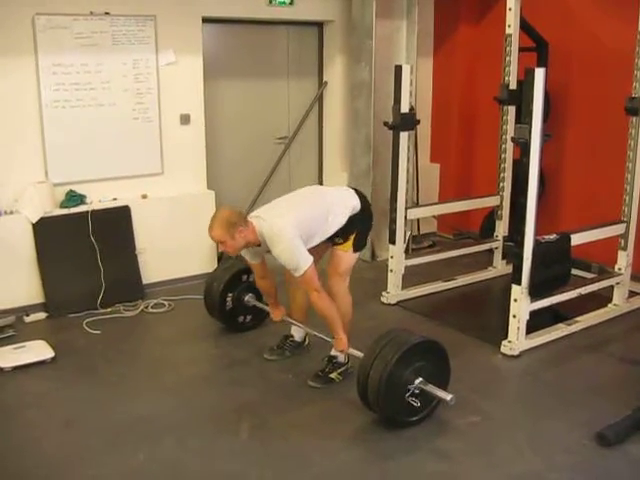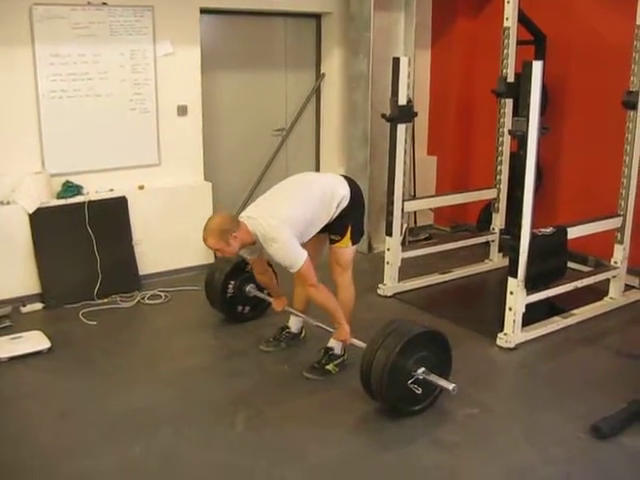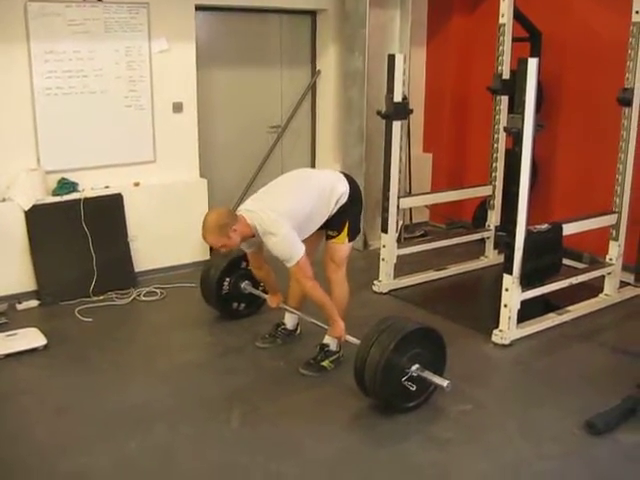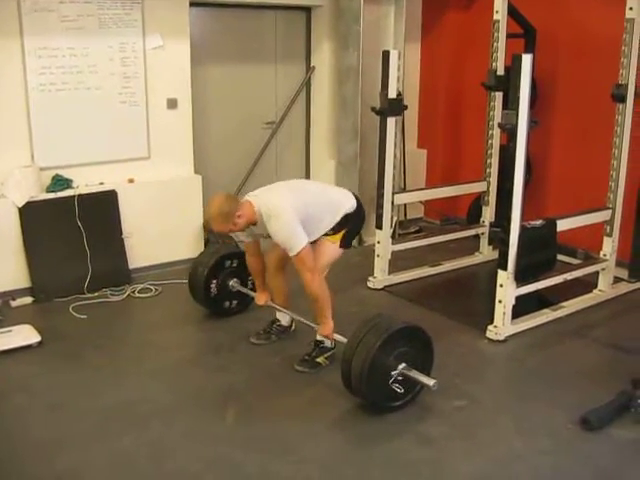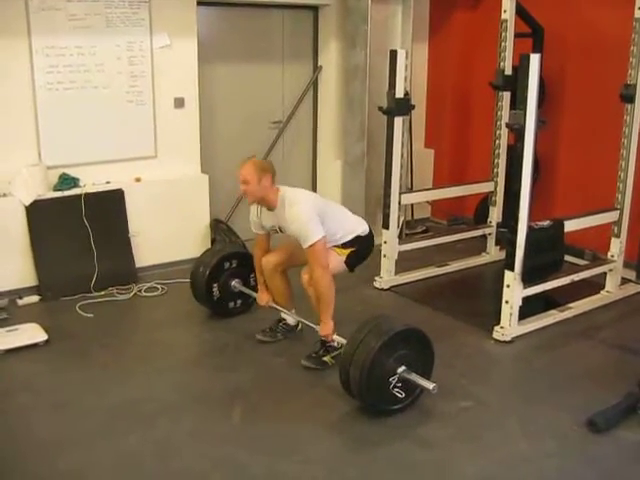
dt=0.5s
person 1, frame 1
left shoulder: (281, 241)
right shoulder: (249, 233)
left elbow: (315, 291)
right elbow: (262, 277)
left wrist: (339, 335)
right wrist: (275, 306)
left hip: (352, 210)
right hip: (325, 207)
left knee: (335, 283)
right knee: (296, 276)
left ankle: (339, 359)
right ankle: (297, 337)
person 1, frame 2
left shoulder: (276, 239)
right shoulder: (244, 229)
left elbow: (312, 285)
right elbow: (261, 272)
left wrist: (342, 324)
right wrist: (278, 297)
left hip: (343, 197)
right hip: (320, 191)
left knee: (340, 274)
right knee: (303, 269)
left ankle: (337, 351)
right ankle: (294, 329)
person 1, frame 3
left shoulder: (274, 233)
right shoulder: (242, 221)
left elbow: (308, 280)
right elbow: (258, 265)
left wrist: (336, 321)
right wrist: (273, 293)
left hip: (342, 195)
right hip: (318, 190)
left knee: (334, 270)
right knee: (297, 265)
left ankle: (332, 347)
right ankle: (290, 326)
person 1, frame 4
left shoulder: (279, 219)
right shoulder: (244, 212)
left elbow: (309, 273)
right elbow: (253, 255)
left wrist: (326, 320)
right wrist: (261, 290)
left hip: (345, 212)
right hip: (319, 210)
left knee: (315, 271)
right knee: (273, 260)
left ankle: (325, 343)
right ankle: (283, 322)
person 1, frame 5
left shoulder: (298, 210)
right shoulder: (259, 208)
left elbow: (321, 269)
right elbow: (260, 250)
left wrist: (326, 321)
right wrist: (262, 289)
left hip: (356, 238)
right hip: (323, 236)
left knee: (309, 276)
right knee: (270, 263)
left ankle: (331, 343)
right ankle: (289, 322)
